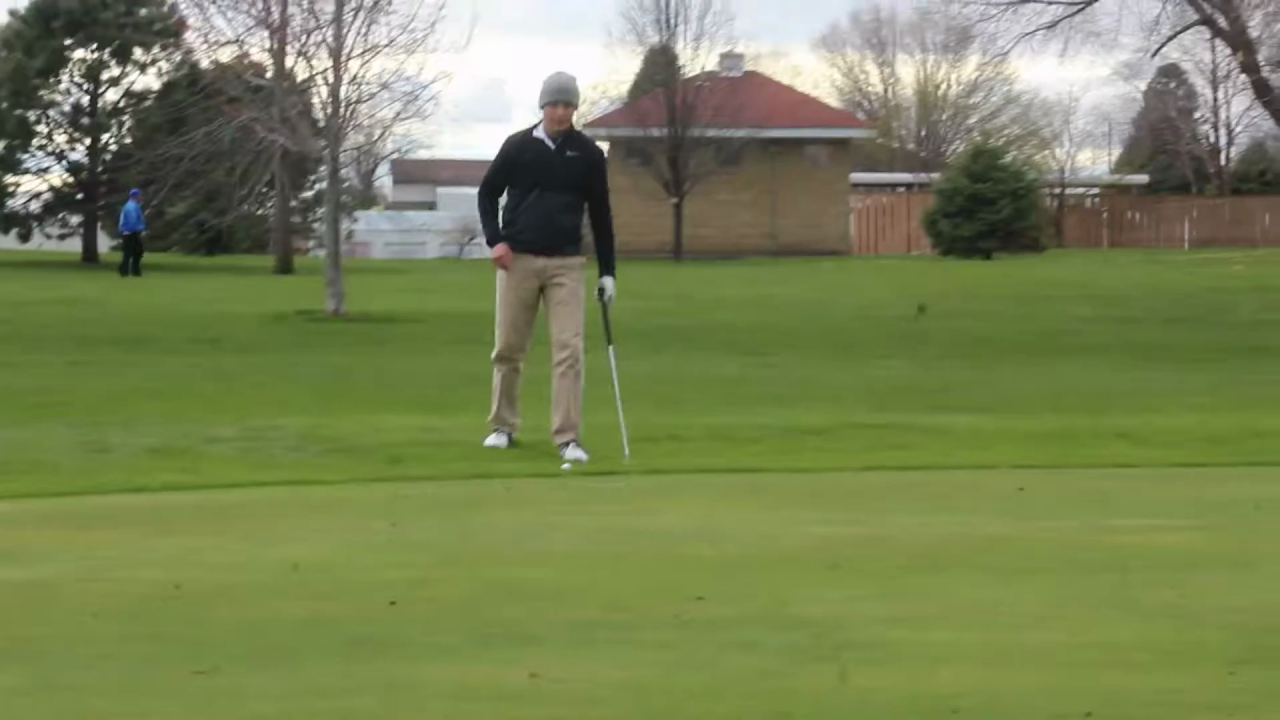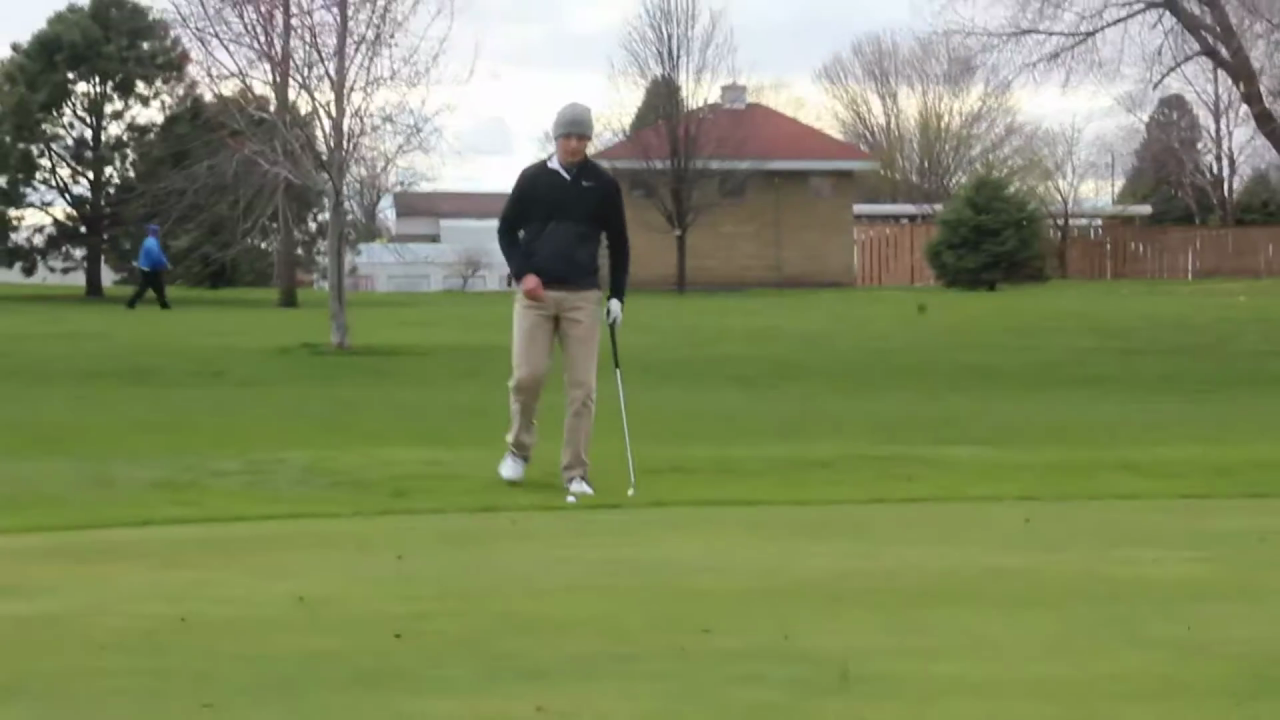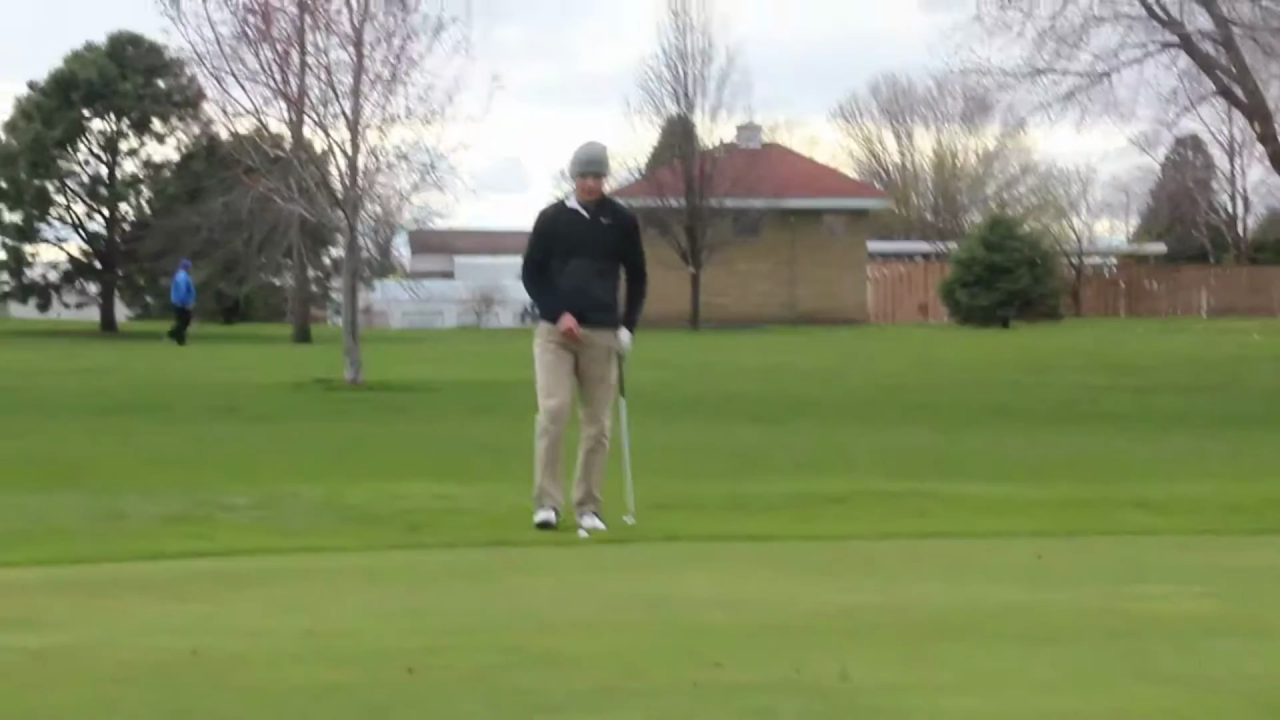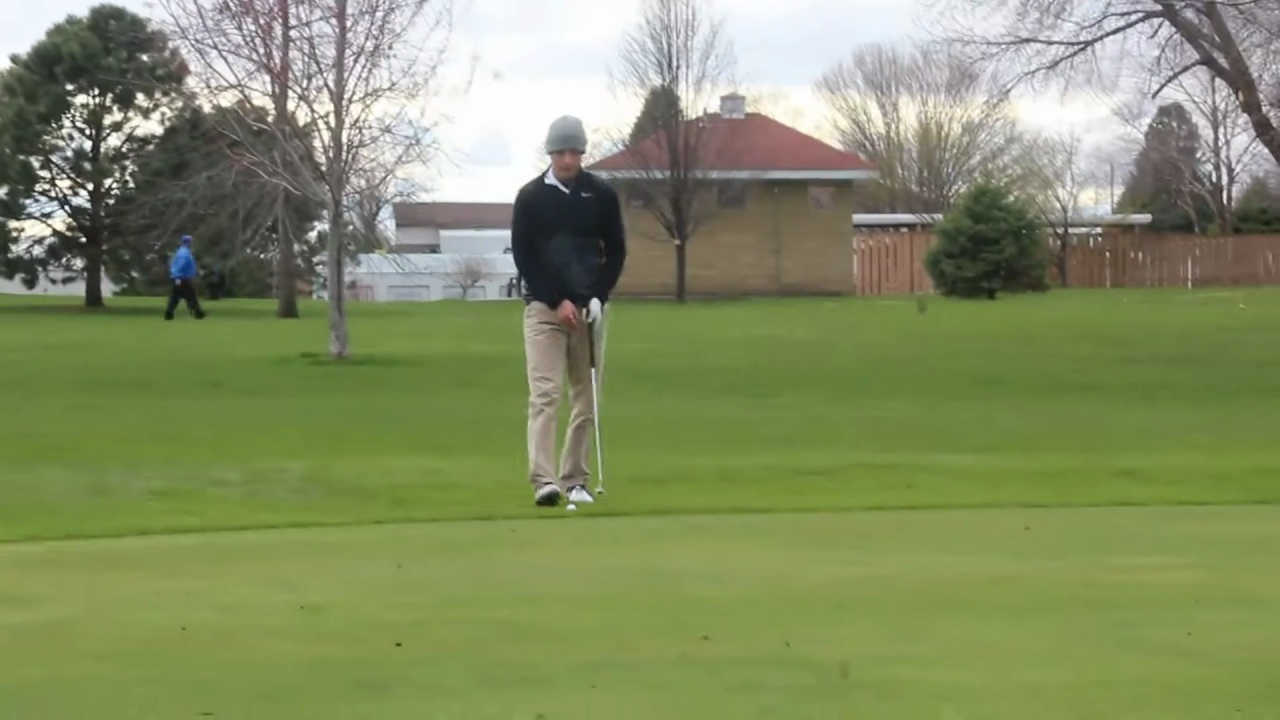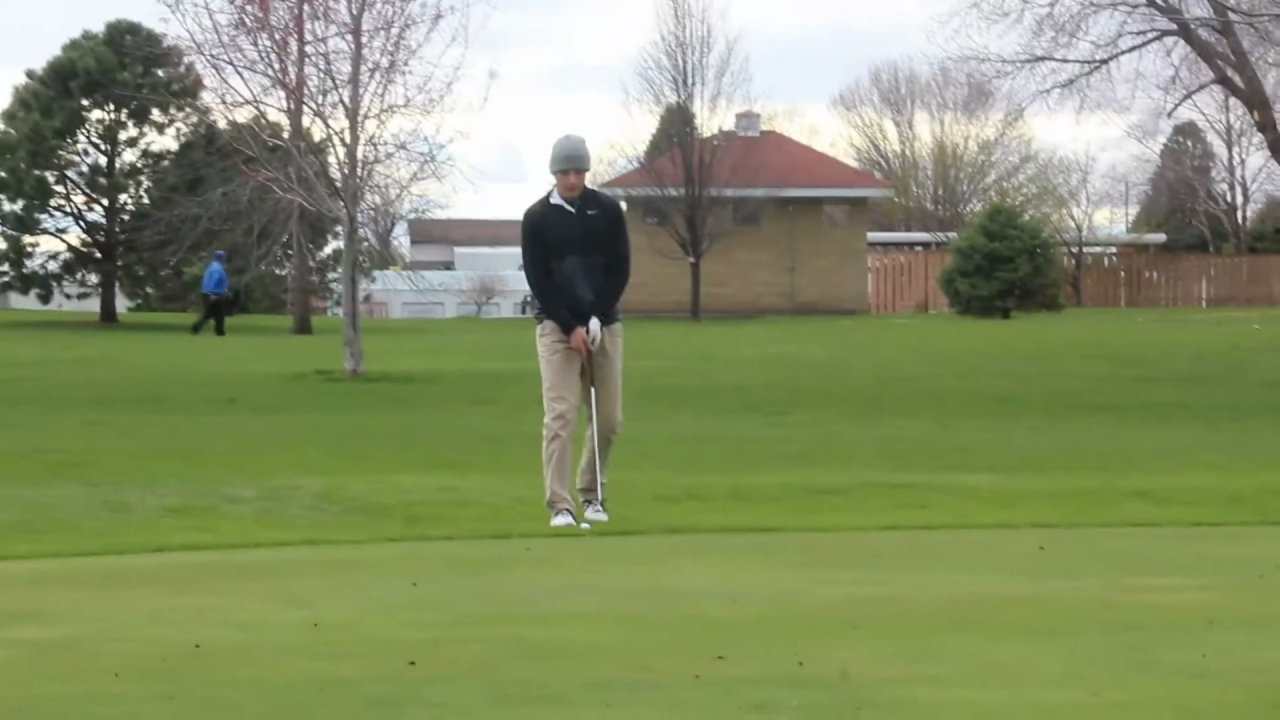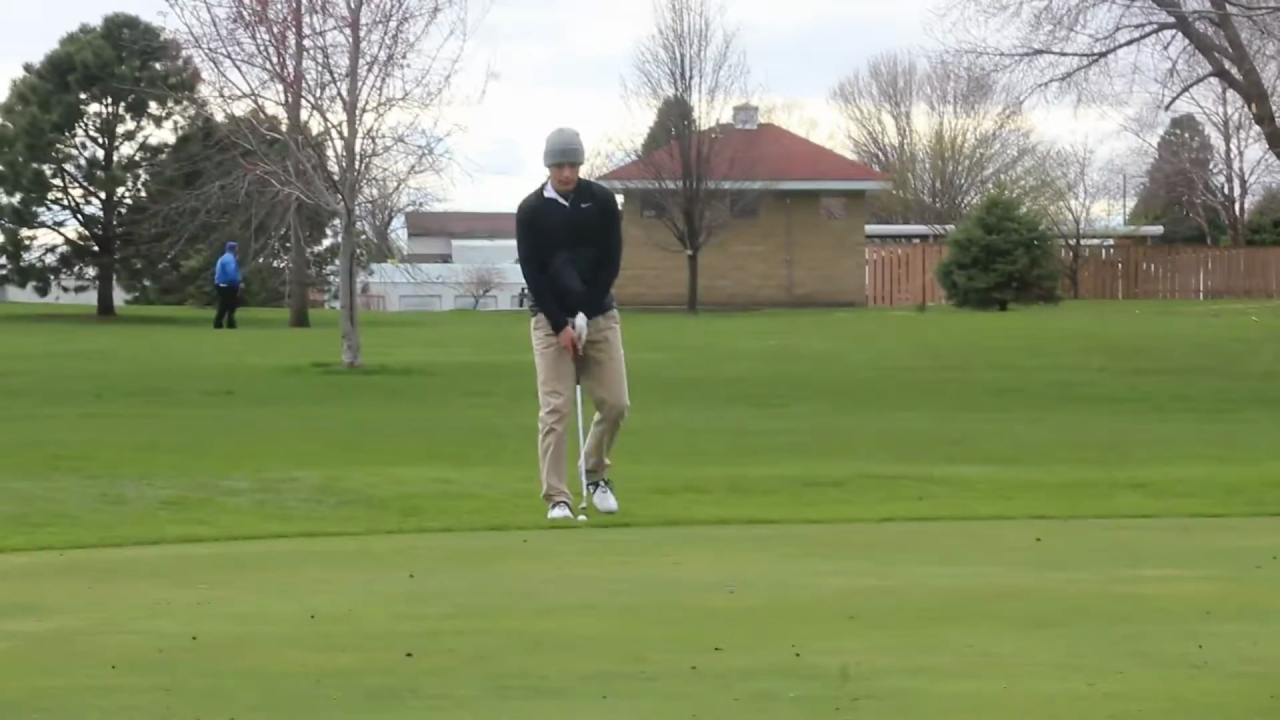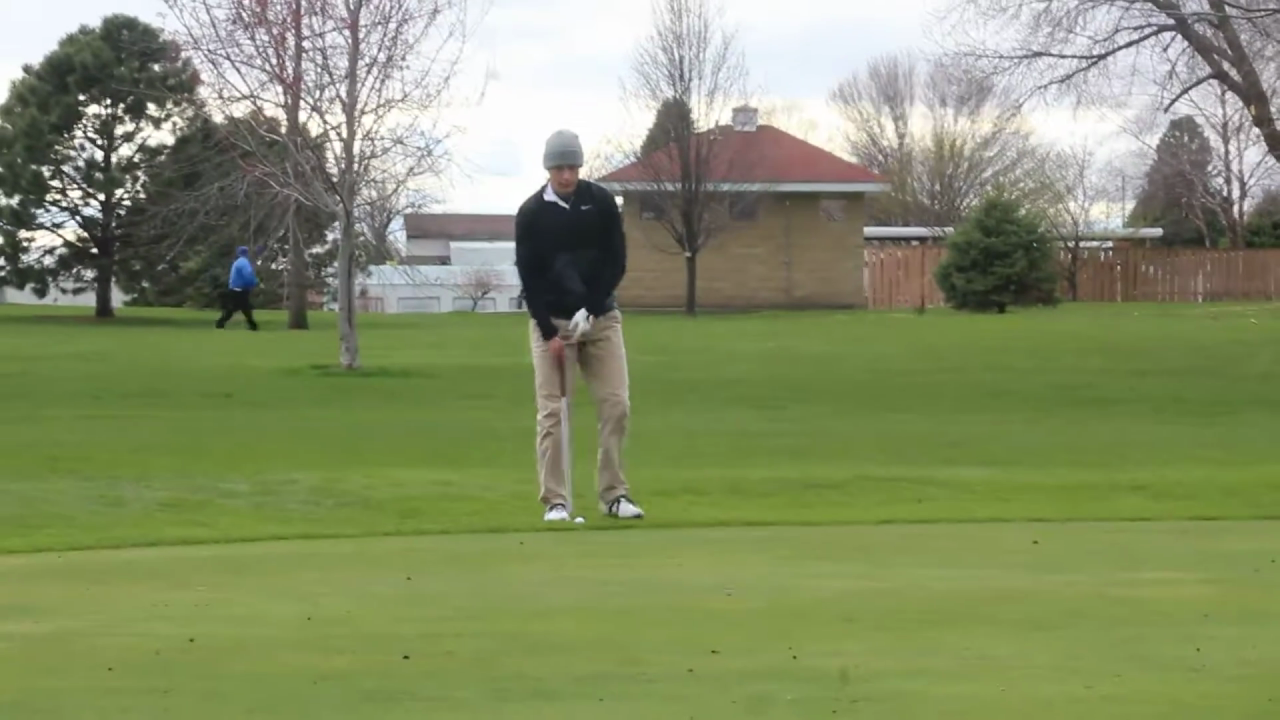
dt=0.2s
person 1, frame 1
left shoulder: (588, 153)
right shoulder: (517, 146)
left elbow: (601, 214)
right elbow: (488, 193)
left wrist: (607, 270)
right wrist: (495, 239)
left hip: (567, 261)
right hip: (518, 259)
left knee: (569, 349)
right knee: (508, 348)
left ankle: (568, 438)
right ankle: (503, 425)
person 1, frame 2
left shoulder: (604, 183)
right shoulder: (533, 178)
left elbow: (618, 242)
right elbow: (507, 228)
left wrist: (617, 294)
right wrist: (522, 272)
left hip: (583, 295)
right hip: (537, 292)
left knee: (582, 386)
right knee: (528, 375)
left ankle: (575, 471)
right ankle: (519, 446)
person 1, frame 3
left shoulder: (622, 220)
right shoulder: (551, 218)
left elbow: (637, 277)
right elbow: (531, 272)
left wrist: (627, 324)
right wrist: (558, 314)
left hip: (602, 332)
right hip: (555, 329)
left knee: (597, 423)
right knee: (552, 411)
left ankle: (587, 505)
right ankle: (547, 501)
person 1, frame 4
left shoulder: (602, 194)
right shoulder: (531, 196)
left elbow: (616, 251)
right elbow: (522, 255)
left wrist: (600, 296)
right wrist: (556, 300)
left hip: (588, 308)
right hip: (544, 307)
left knee: (586, 399)
right knee: (545, 394)
left ankle: (574, 479)
right ankle: (545, 480)
person 1, frame 5
left shoulder: (608, 210)
right shoulder: (537, 217)
left elbow: (620, 269)
right elbow: (537, 279)
left wrist: (598, 317)
right wrist: (570, 326)
left hip: (602, 325)
right hip: (556, 327)
left knee: (608, 418)
right knee: (559, 415)
left ankle: (590, 493)
right ankle: (560, 506)
person 1, frame 6
left shoulder: (602, 200)
right shoulder: (531, 210)
left elbow: (611, 262)
right elbow: (532, 273)
left wrist: (586, 313)
right wrist: (560, 324)
left hip: (599, 315)
right hip: (551, 320)
left knee: (615, 403)
right knee: (555, 409)
left ankle: (595, 472)
right ankle: (557, 498)
person 1, frame 7
left shoulder: (601, 201)
right shoulder: (531, 213)
left elbow: (616, 262)
right elbow: (529, 277)
left wrist: (589, 310)
right wrist: (549, 332)
left hip: (600, 317)
right hip: (551, 322)
left knee: (616, 405)
right knee: (551, 412)
left ankle: (613, 493)
right ankle: (555, 500)
